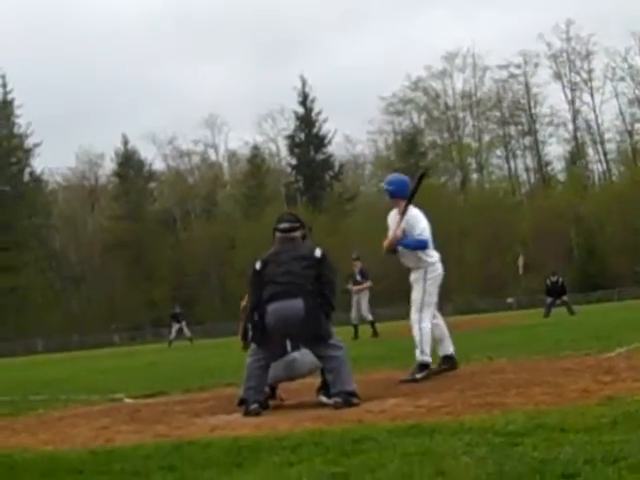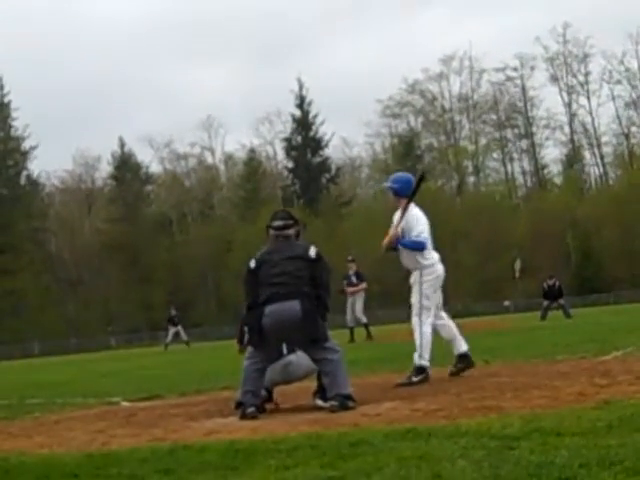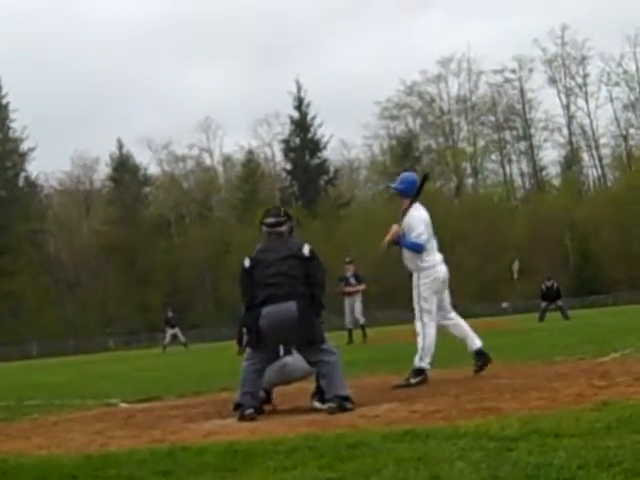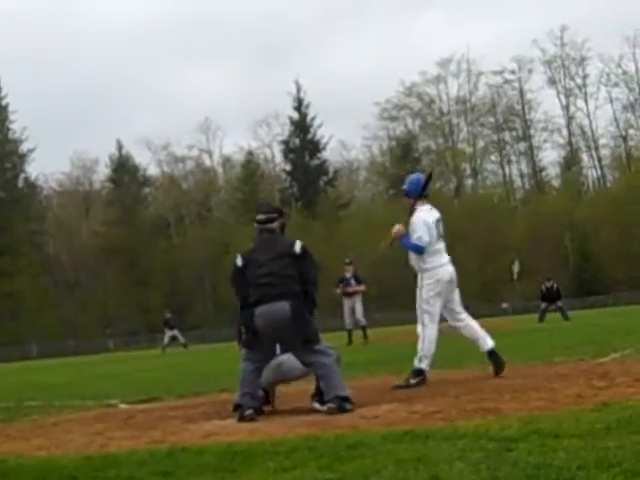
dt=0.1s
person 1, frame 1
left shoulder: (413, 216)
right shoulder: (392, 215)
left elbow: (422, 243)
right elbow: (395, 244)
left wrist: (397, 241)
right wrist: (388, 244)
left hip: (427, 269)
right hip: (421, 269)
left knee: (419, 316)
right knee: (431, 313)
left ankle: (423, 365)
right ankle: (447, 357)
person 1, frame 2
left shoulder: (414, 215)
right shoulder: (399, 214)
left elbow: (421, 244)
right elbow: (401, 245)
left wrist: (397, 240)
right wrist: (390, 242)
left hip: (427, 271)
right hip: (425, 270)
left knee: (421, 319)
right knee: (437, 315)
left ankle: (421, 369)
right ankle: (462, 355)
person 1, frame 3
left shoulder: (414, 216)
right shoulder: (416, 212)
left elbow: (417, 247)
right elbow: (415, 240)
left wrist: (398, 238)
right wrist: (394, 238)
left hip: (427, 273)
right hip: (437, 269)
left knee: (425, 321)
right knee: (446, 315)
left ankle: (420, 371)
right ankle: (479, 351)
person 1, frame 4
left shoulder: (419, 217)
right shoulder: (432, 212)
left elbow: (419, 248)
left wrist: (401, 236)
right wrist: (403, 235)
left hip: (431, 274)
right hip: (445, 270)
left knee: (427, 322)
right knee: (458, 316)
left ankle: (420, 371)
right ankle: (491, 352)
person 2, frame 1
left shoulder: (264, 259)
right shoulder: (314, 252)
left elbow: (254, 296)
right elbow: (327, 286)
left wrist: (255, 322)
right wrist: (324, 315)
left hip: (271, 311)
right hip: (303, 307)
left knee: (258, 356)
right knee: (332, 350)
left ankle: (252, 401)
right ankle: (343, 394)
person 2, frame 2
left shoulder: (258, 258)
right shoulder: (309, 251)
left elbow: (251, 295)
right elbow: (322, 287)
left wrist: (250, 325)
right wrist: (319, 316)
left hip: (267, 312)
right hip: (300, 309)
left knee: (255, 359)
right knee: (328, 352)
left ankle: (248, 404)
right ankle: (340, 397)
person 2, frame 3
left shoulder: (252, 257)
right shoulder: (303, 249)
left elbow: (247, 293)
right elbow: (317, 284)
left wrist: (251, 320)
right wrist: (315, 313)
left hip: (264, 313)
right hip: (296, 309)
left knee: (254, 360)
right knee: (324, 354)
left ankle: (247, 406)
right ankle: (338, 398)
person 2, frame 4
left shoulder: (244, 256)
right shoulder: (296, 246)
left elbow: (241, 292)
right elbow: (310, 281)
left wrist: (248, 319)
right wrist: (309, 311)
left hip: (259, 313)
right hip: (290, 309)
left knee: (251, 360)
right knee: (318, 355)
left ankle: (246, 406)
right ankle: (337, 399)
